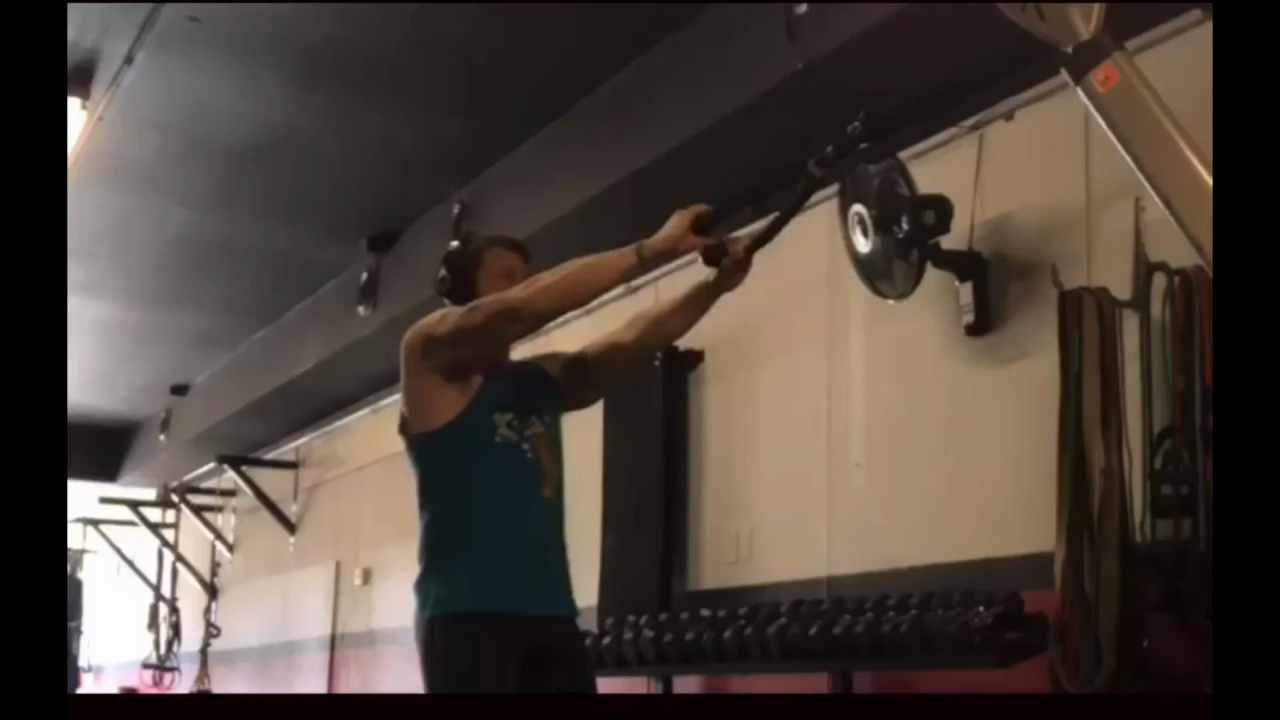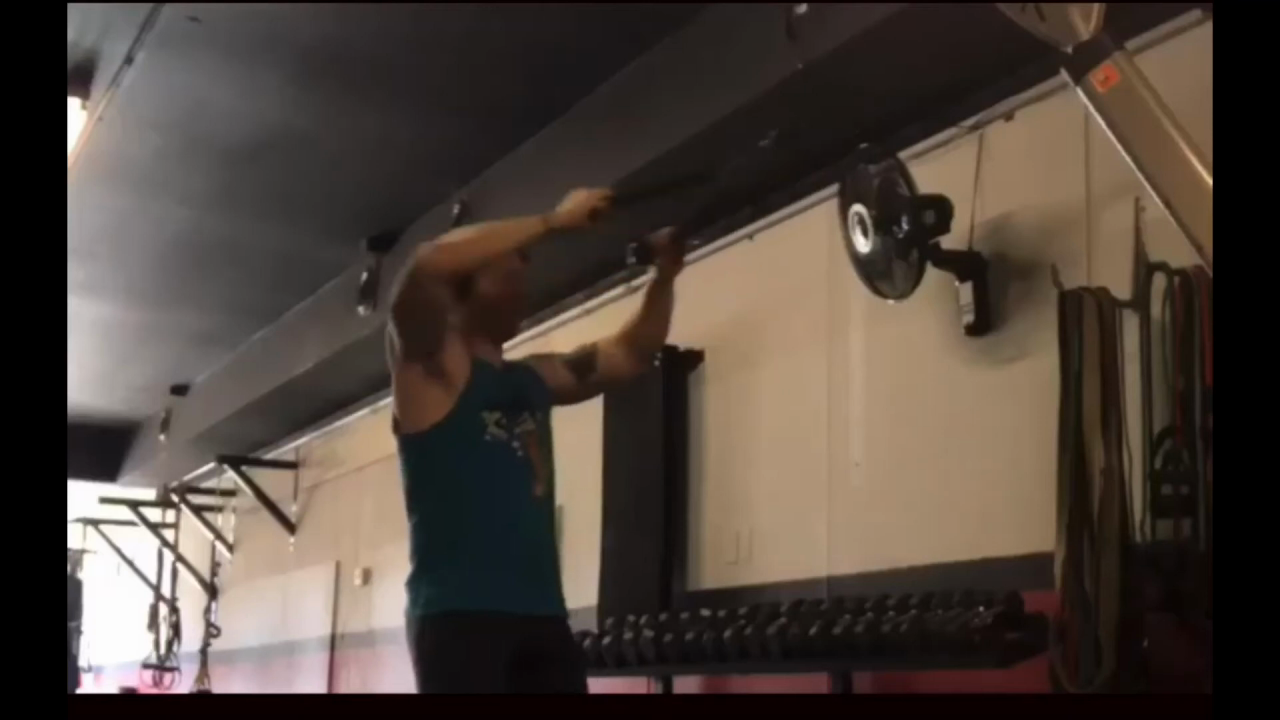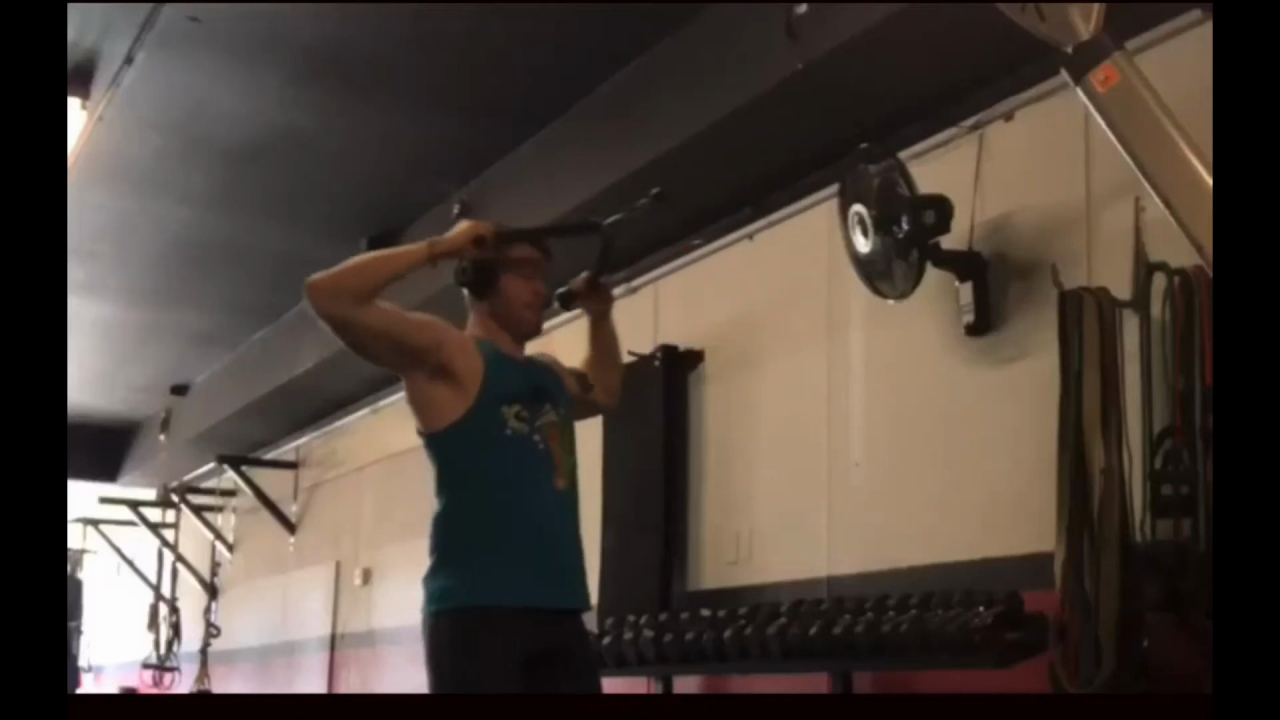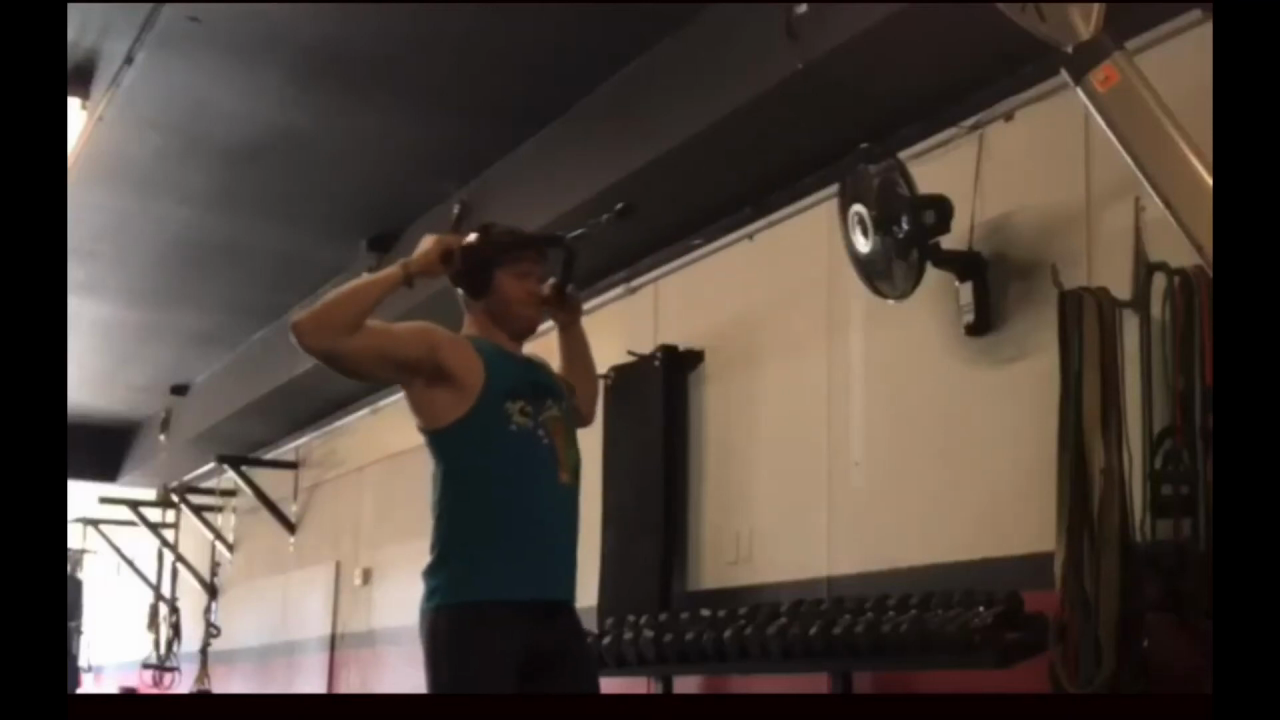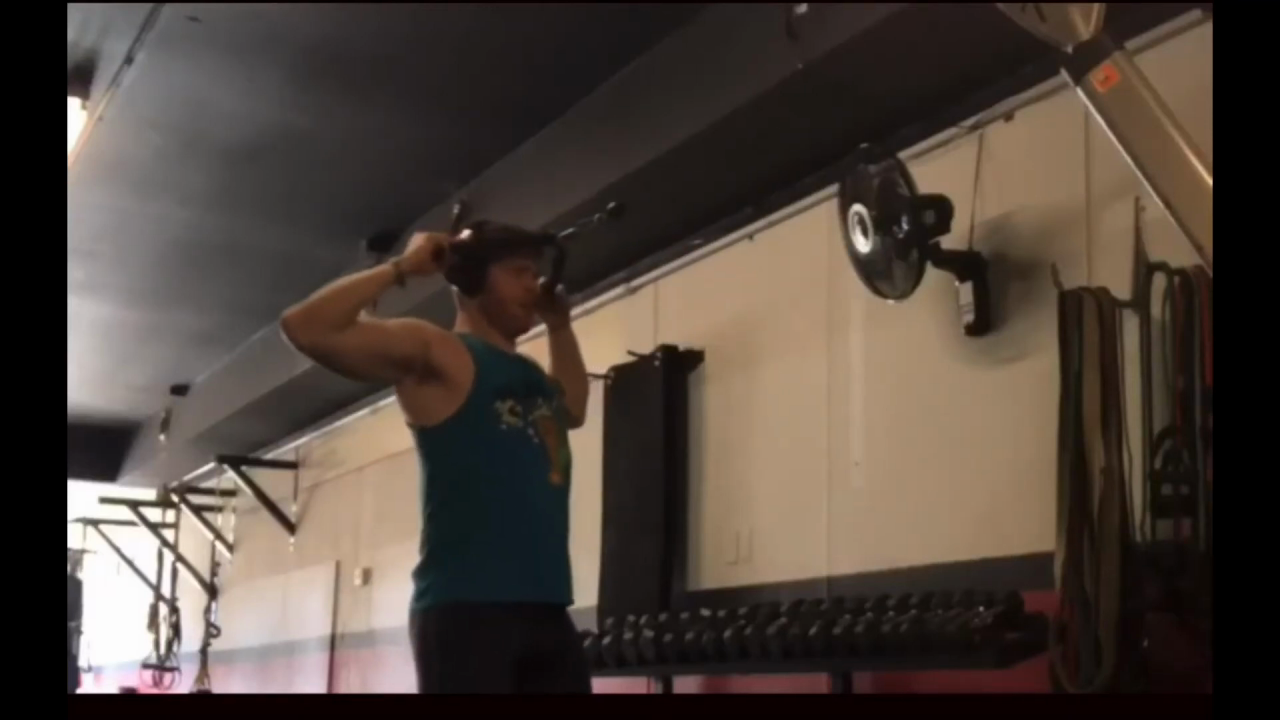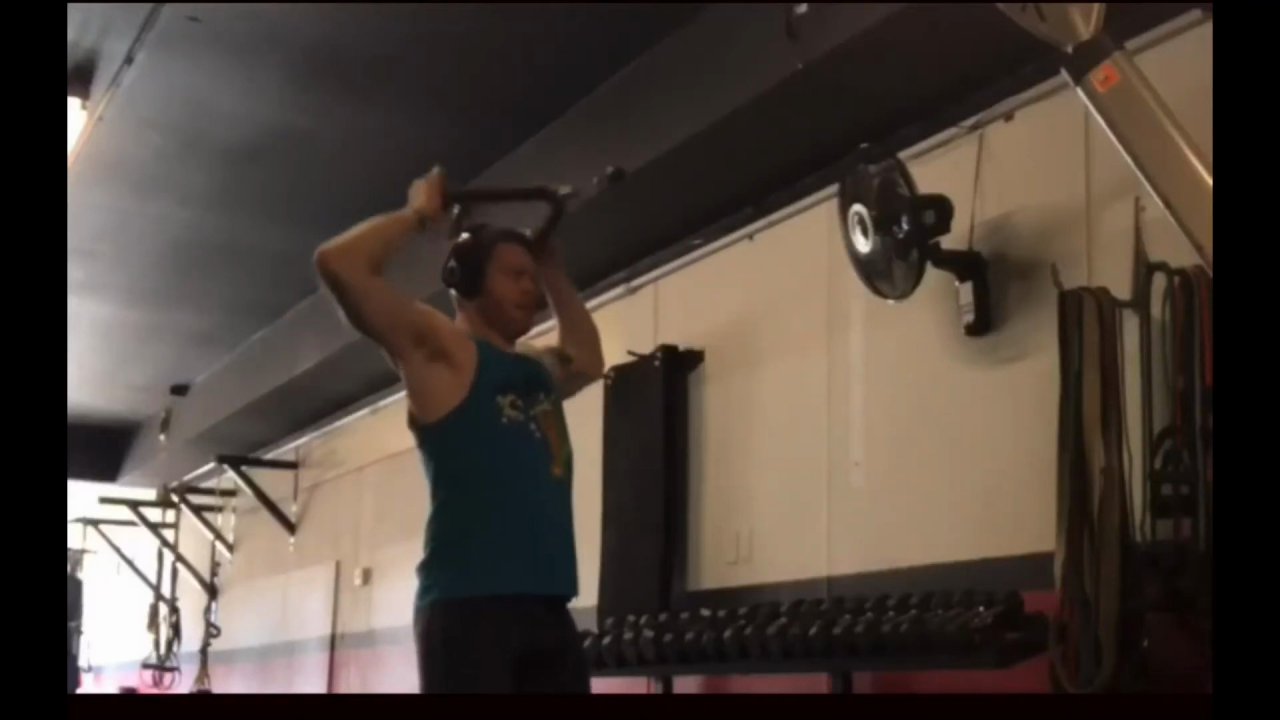
dt=0.4s
person 1, frame 1
left shoulder: (542, 380)
right shoulder: (434, 352)
left elbow: (635, 340)
right elbow: (523, 308)
left wrist: (718, 283)
right wrist: (650, 250)
left hip: (549, 613)
right hip: (466, 613)
person 1, frame 2
left shoulder: (533, 376)
right shoulder: (429, 359)
left elbow: (633, 352)
right elbow: (430, 266)
left wrist: (665, 274)
right wrist: (553, 220)
left hip: (539, 612)
right hip: (459, 612)
person 1, frame 3
left shoulder: (548, 374)
right shoulder: (445, 353)
left elbow: (605, 391)
right elbow: (328, 295)
left wrist: (599, 315)
right wrist: (440, 248)
left hip: (558, 608)
right hip: (476, 608)
person 1, frame 4
left shoulder: (539, 376)
right shoulder: (443, 355)
left elbow: (583, 407)
right elbow: (316, 332)
left wrist: (570, 323)
right wrist: (412, 268)
left hip: (551, 607)
right hip: (475, 605)
person 1, frame 5
left shoulder: (529, 374)
right shoulder: (434, 352)
left elbow: (573, 407)
right elbow: (305, 327)
left wrist: (558, 323)
right wrist: (404, 266)
left hip: (544, 610)
right hip: (465, 607)
person 1, frame 6
left shoulder: (536, 370)
right shoulder: (437, 349)
left elbow: (589, 357)
right elbow: (339, 263)
left wrist: (550, 269)
right wrist: (419, 214)
left hip: (546, 606)
right hip: (467, 603)
